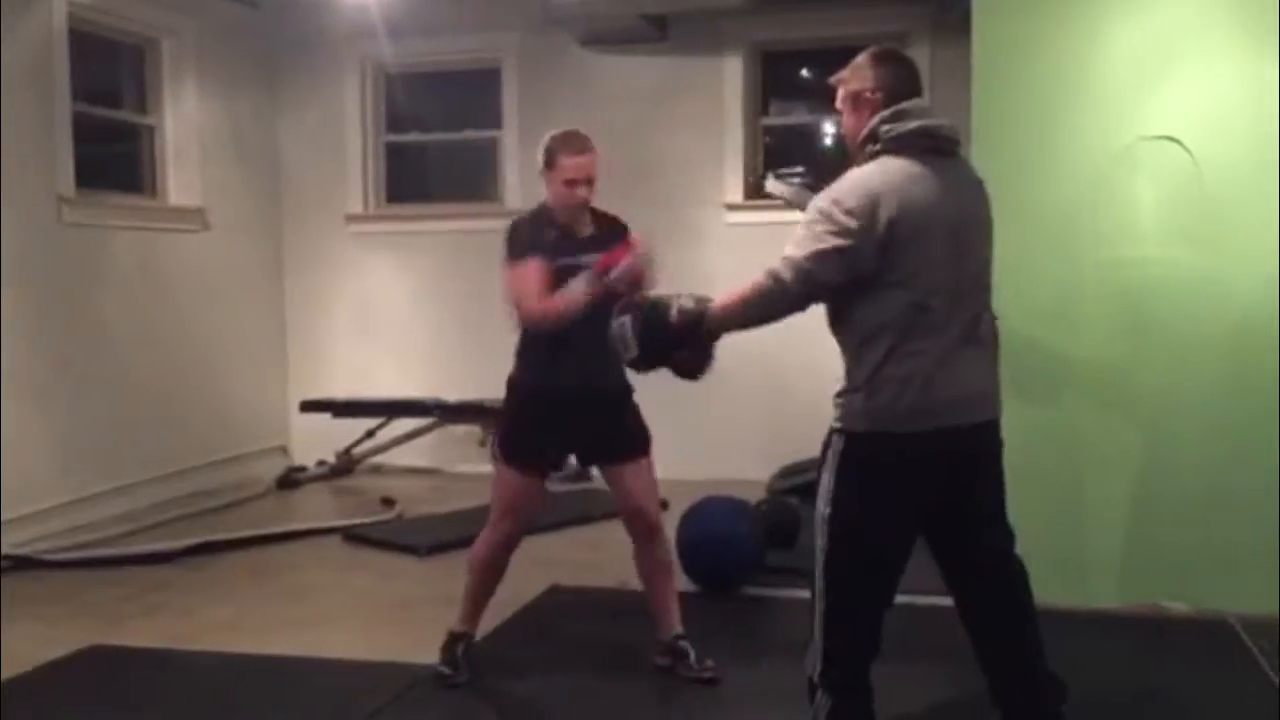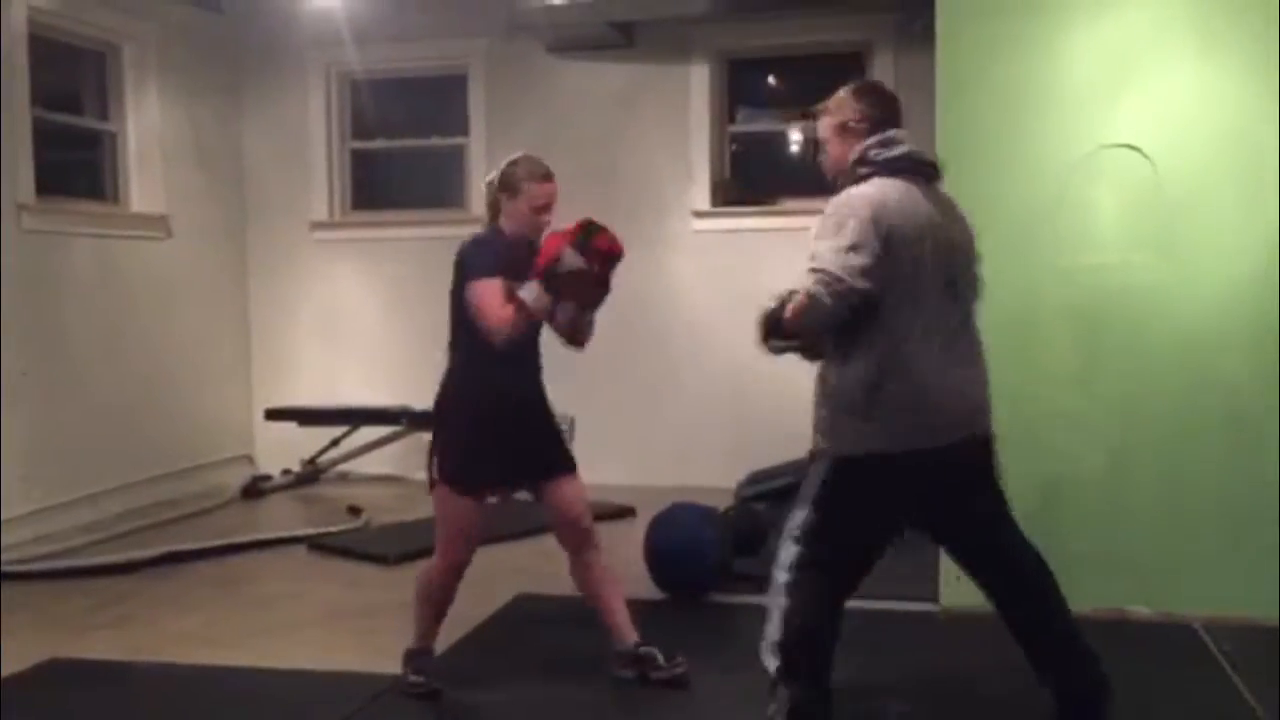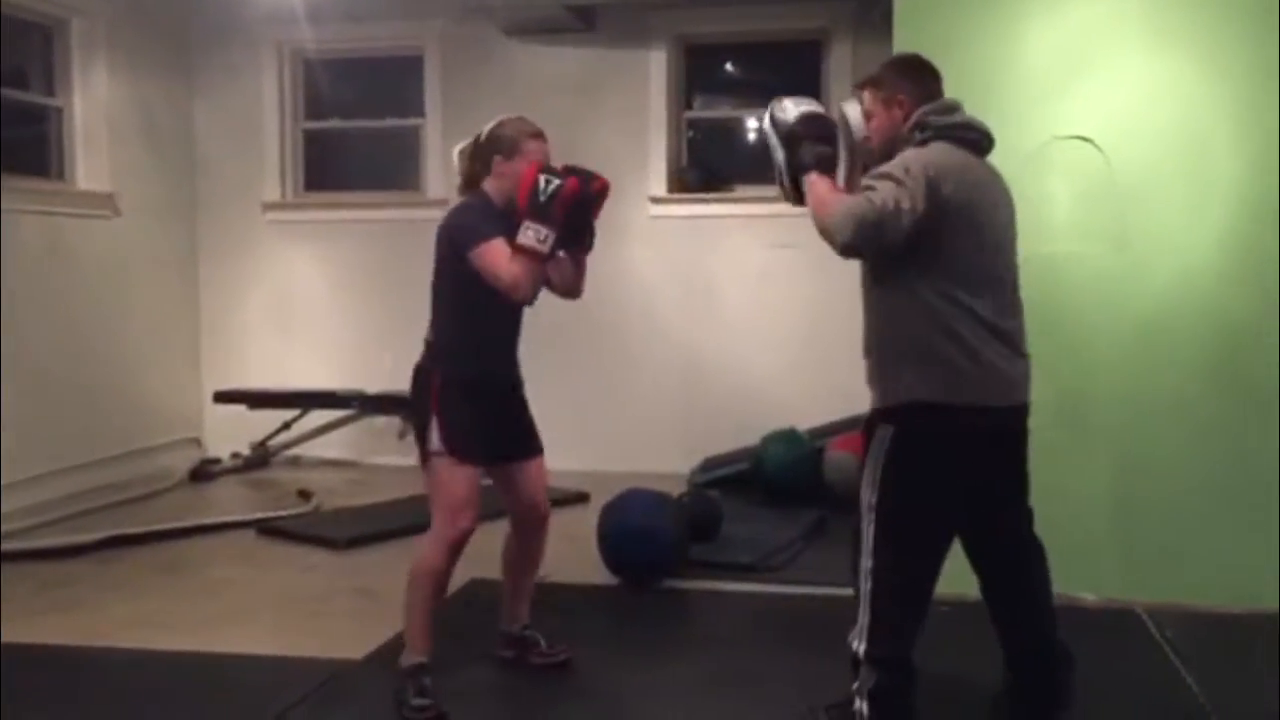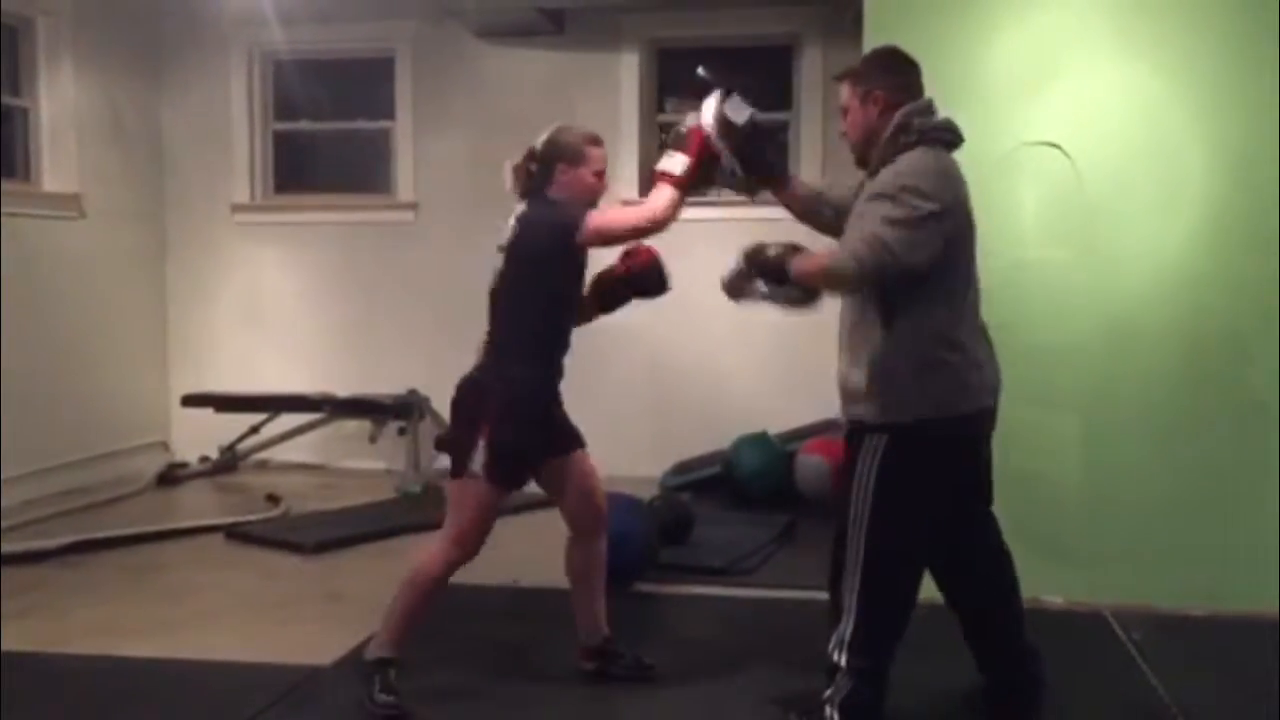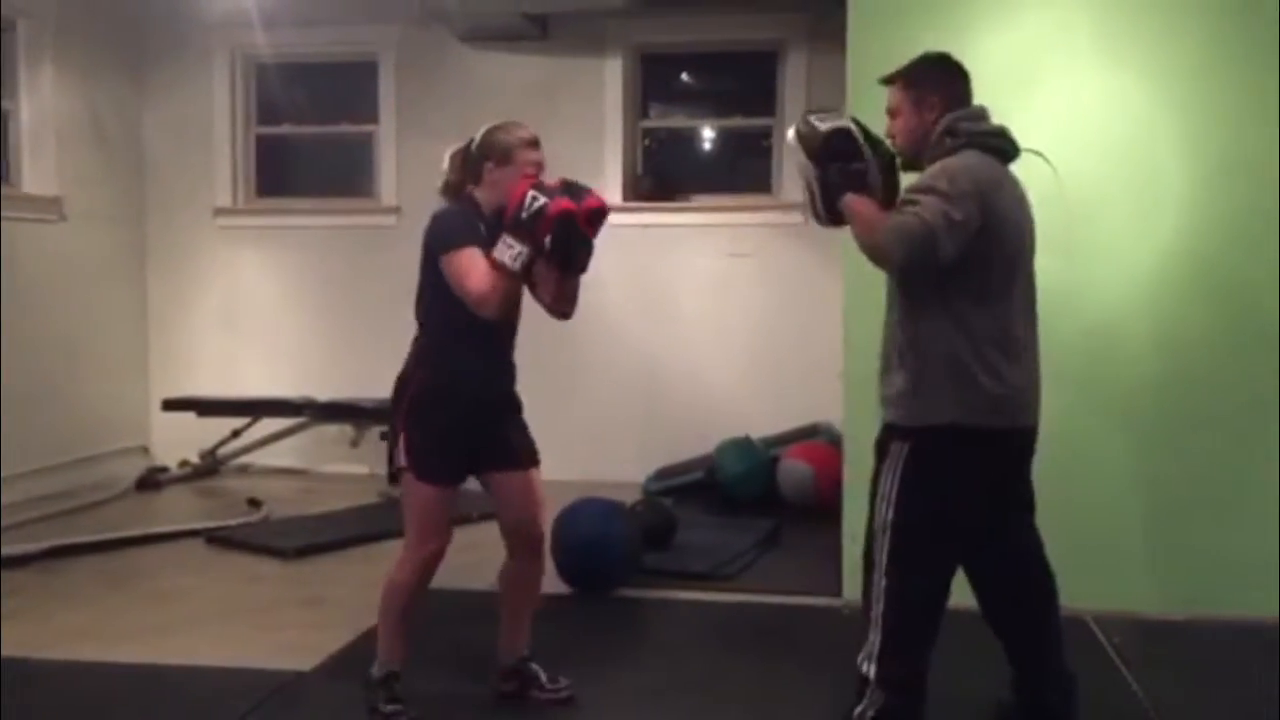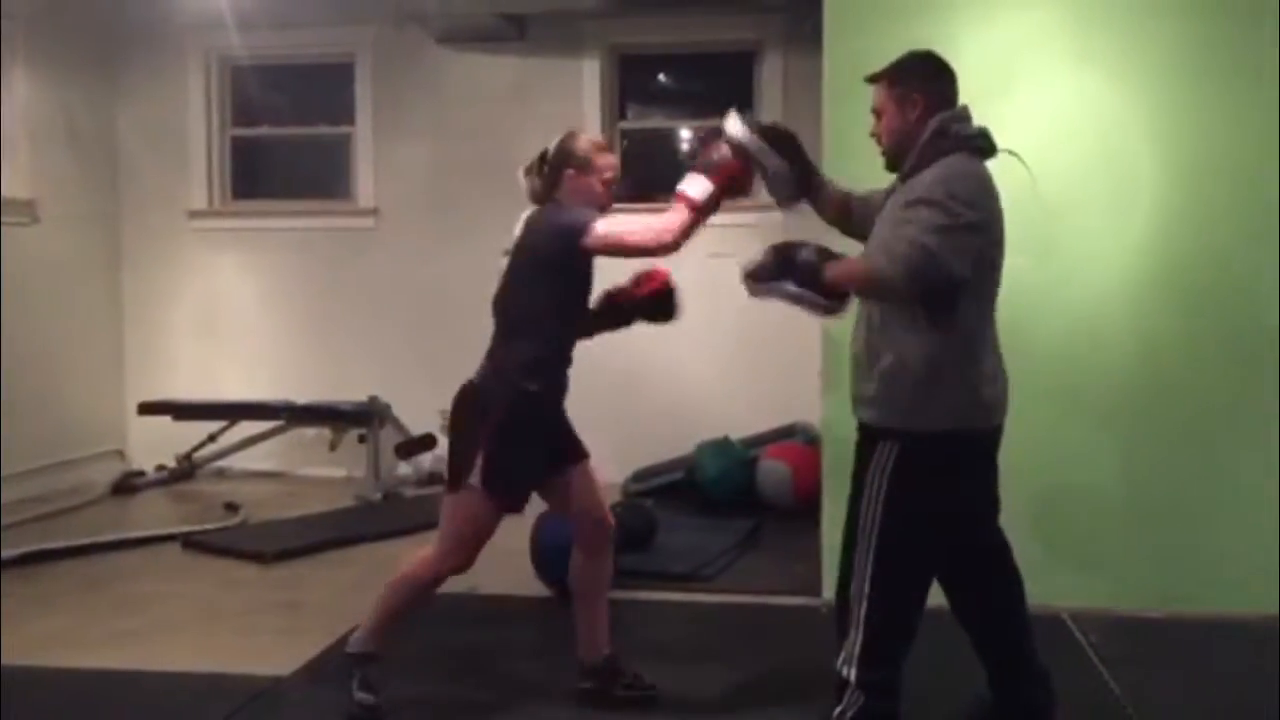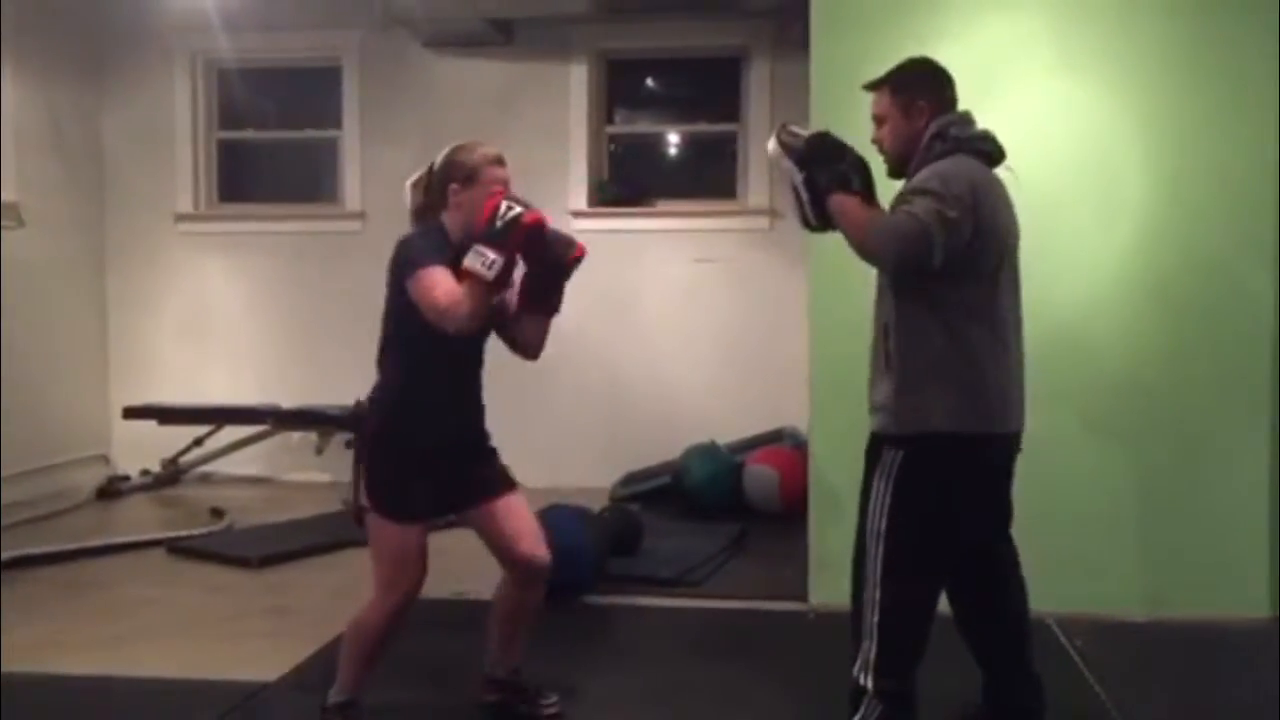
dt=0.7s
person 1, frame 1
left shoulder: (866, 189)
right shoulder: (965, 180)
left elbow: (789, 285)
left wrist: (704, 318)
right wrist: (821, 204)
left hip: (888, 426)
right hip: (971, 417)
left knee: (850, 587)
right knee: (990, 573)
person 1, frame 2
left shoulder: (858, 205)
right shoulder: (944, 209)
left elbow: (822, 303)
left wrist: (785, 317)
right wrist: (813, 324)
left hip: (874, 440)
right hip: (961, 429)
left knee: (807, 580)
right knee: (1010, 568)
person 1, frame 3
left shoulder: (920, 166)
right shoulder: (979, 171)
left elbow: (851, 227)
left wrist: (812, 168)
right wrist: (842, 170)
left hip: (929, 404)
right hip: (998, 398)
left knee: (893, 557)
right knee: (1008, 547)
person 1, frame 4
left shoulder: (914, 176)
right shoulder: (921, 169)
left elbow: (859, 264)
right elbow: (842, 216)
left wrist: (785, 266)
right wrist: (769, 174)
left hip: (908, 412)
right hip: (955, 404)
left knee: (872, 564)
right knee: (971, 548)
person 1, frame 5
left shoulder: (956, 176)
right shoulder: (992, 175)
left elbow: (901, 248)
right elbow: (927, 248)
left wrist: (848, 194)
right wrist: (876, 194)
left hip: (942, 420)
right hip: (1000, 415)
left knee: (902, 579)
right knee: (1012, 567)
person 1, frame 6
left shoulder: (951, 182)
right shoulder: (933, 180)
left elbow: (903, 270)
right elbow: (857, 213)
left wrist: (817, 271)
right wrist: (800, 174)
left hip: (917, 423)
right hip: (959, 417)
left knee: (878, 582)
right knee: (978, 564)
person 1, frame 7
left shoulder: (950, 180)
right shoulder: (972, 180)
left elbow: (890, 244)
right elbow: (909, 249)
left wrist: (830, 190)
right wrist: (850, 191)
left hip: (933, 426)
right hip: (983, 422)
left knee: (891, 588)
right knee: (985, 573)
person 2, frame 1
left shoulder: (613, 231)
right shoulder: (528, 233)
left elbow: (639, 300)
right elbow: (534, 313)
right wrist: (596, 282)
left hip: (604, 399)
right hip: (537, 400)
left knee: (646, 520)
right knee: (504, 531)
left ankle: (671, 641)
right ankle: (461, 636)
person 2, frame 2
left shoulder: (538, 257)
right shoulder: (480, 254)
left elbow: (575, 337)
right elbow: (499, 330)
left wrist: (589, 290)
right wrist: (546, 283)
left hip: (527, 412)
right hip: (470, 417)
left knee: (580, 531)
right knee: (454, 552)
left ankle: (630, 649)
right ankle: (419, 653)
person 2, frame 3
left shoulder: (519, 218)
right shoulder: (469, 218)
left elbow: (569, 286)
right elbow: (518, 283)
left wrist: (577, 226)
right wrist: (545, 221)
left hip: (500, 386)
right hip: (450, 387)
left knee: (532, 514)
right knee: (452, 526)
left ankle: (515, 634)
right ankle: (413, 667)
person 2, frame 4
left shoulder: (553, 223)
right shoulder: (551, 219)
left elbow: (566, 307)
right elbow: (648, 219)
left wrist: (613, 288)
right wrist: (682, 161)
left hip: (534, 399)
right hip: (500, 401)
left knee: (591, 516)
right knee: (459, 544)
left ankle: (596, 646)
right ankle: (381, 658)
person 2, frame 5
left shoulder: (513, 225)
right shoulder: (451, 224)
left elbow: (561, 306)
right elbow: (486, 300)
right wrist: (522, 237)
left hip: (494, 403)
right hip: (435, 403)
left knee: (528, 537)
right knee: (426, 548)
left ankle: (514, 665)
person 2, frame 6
left shoulder: (567, 232)
right shoulder: (556, 227)
right elbow: (659, 237)
left wrist: (619, 305)
right wrist: (708, 181)
left hip: (539, 410)
right hip: (501, 411)
left knee: (597, 529)
right knee: (453, 554)
left ankle: (598, 666)
right ankle: (364, 650)
person 2, frame 7
left shoulder: (490, 245)
right shoulder: (420, 249)
left elbow: (527, 345)
right elbow: (453, 317)
left wrist: (544, 289)
right wrist: (494, 253)
left hip: (464, 438)
right hip: (399, 439)
left knee: (531, 562)
right knee: (399, 594)
